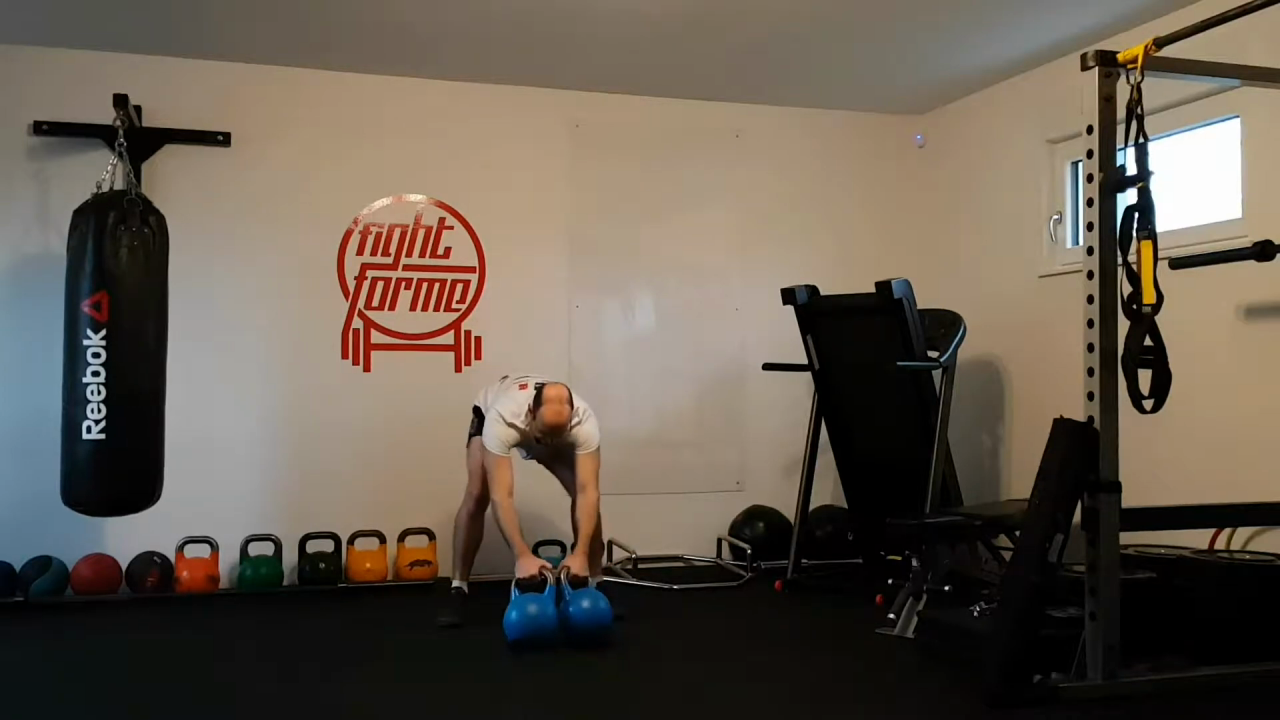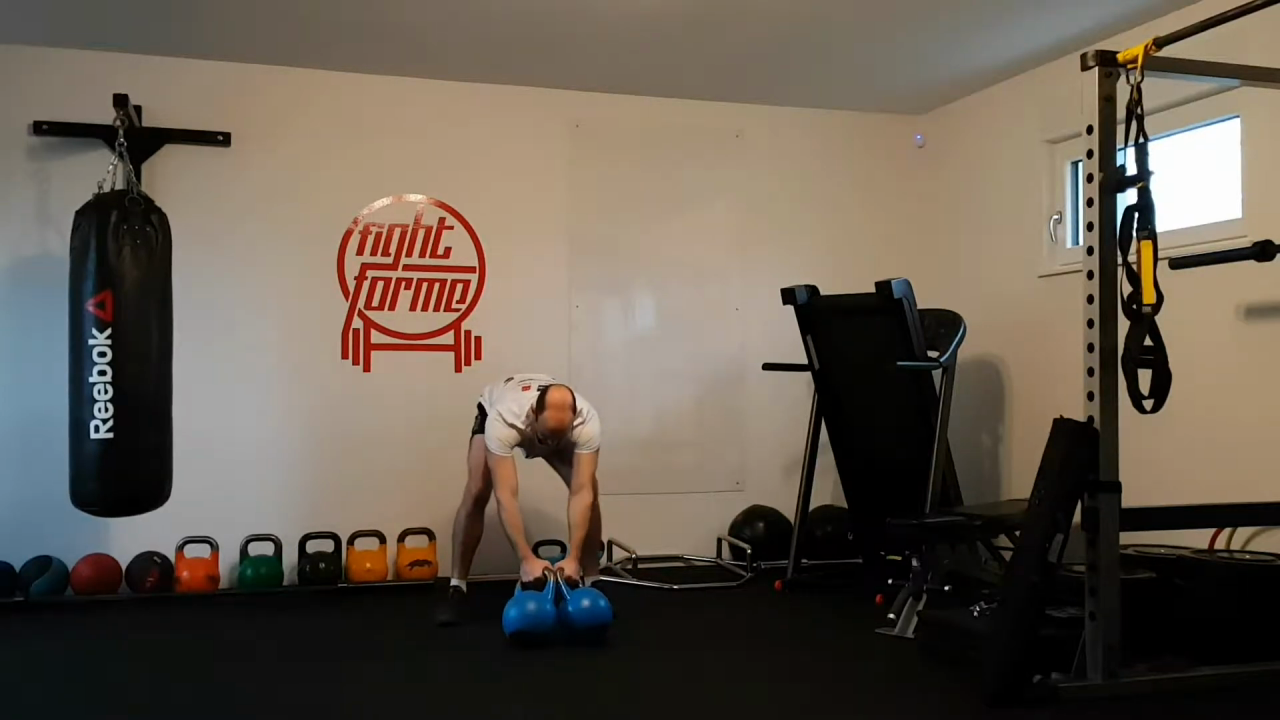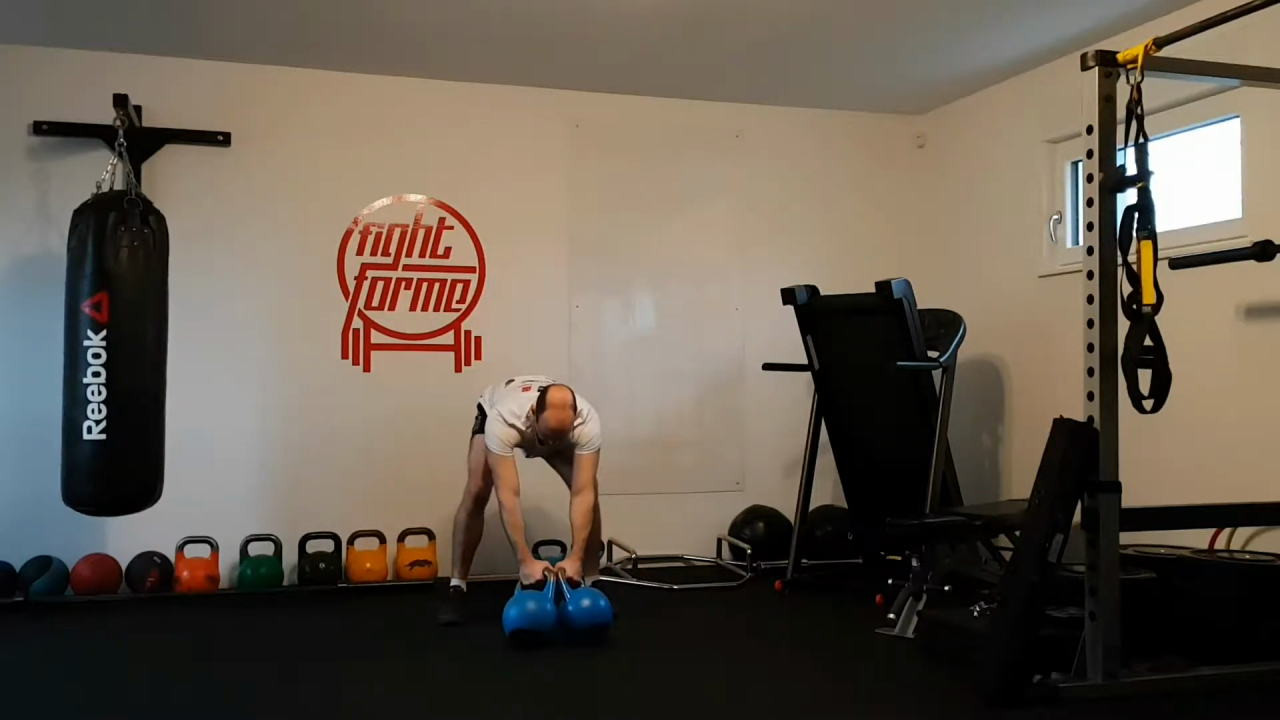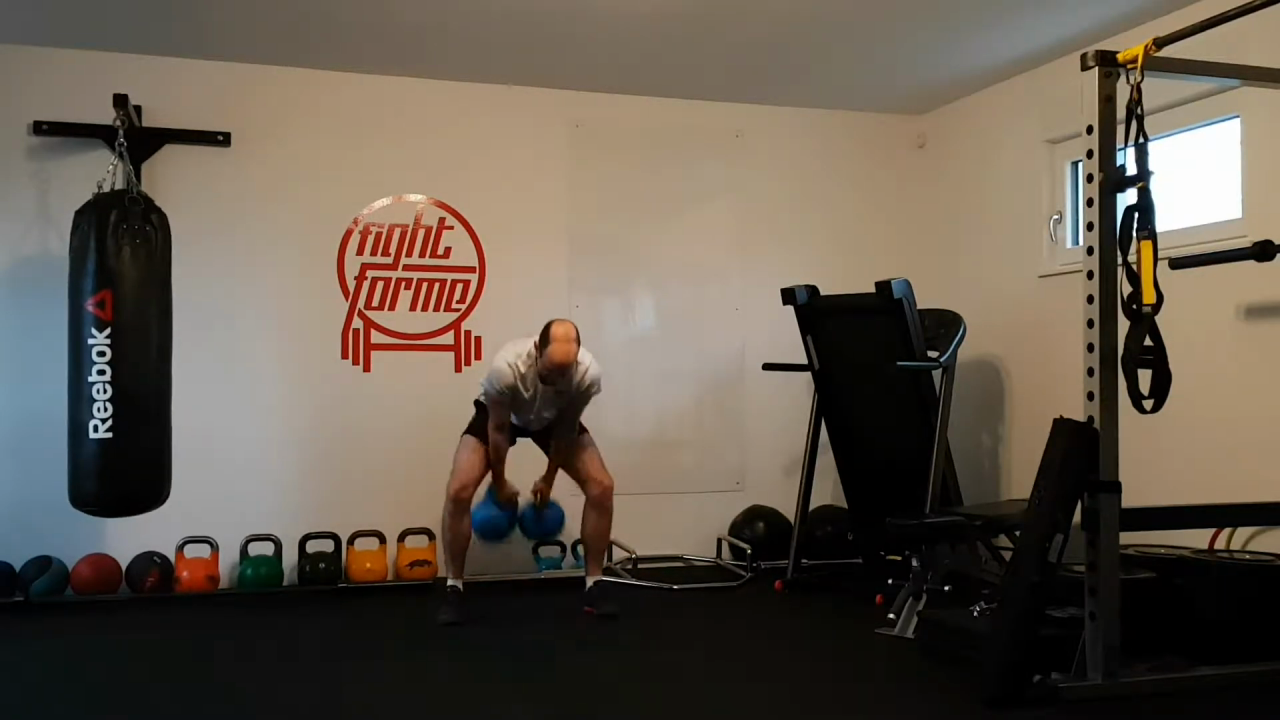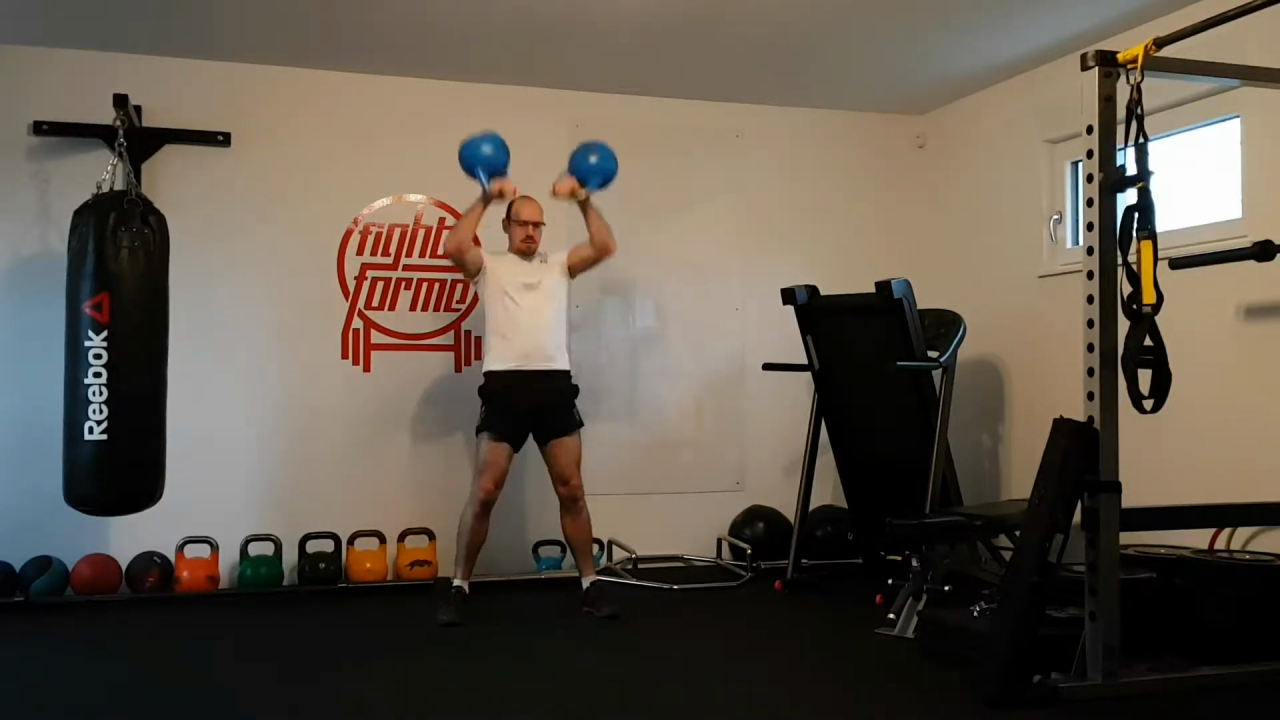
dt=1s
person 1, frame 1
left shoulder: (582, 420)
right shoulder: (501, 420)
left elbow: (588, 491)
right elbow: (501, 496)
left wrist: (581, 554)
right wrist: (523, 555)
right hip: (489, 409)
left knee: (581, 491)
right knee: (478, 495)
left ankle: (594, 586)
right ankle: (458, 590)
person 1, frame 2
left shoulder: (587, 421)
right shoulder: (502, 420)
left elbow: (582, 492)
right elbow: (506, 496)
left wrist: (573, 557)
right wrist: (527, 558)
left hip: (555, 423)
left knee: (590, 490)
right knee: (476, 494)
left ankle: (592, 584)
right ankle: (457, 589)
person 1, frame 3
left shoulder: (587, 422)
right shoulder: (502, 420)
left elbow: (582, 493)
right elbow: (507, 495)
left wrist: (575, 557)
right wrist: (526, 560)
left hip: (556, 424)
left knee: (590, 490)
right knee: (476, 493)
left ankle: (592, 584)
right ankle: (457, 588)
person 1, frame 4
left shoulder: (589, 372)
right shoulder: (507, 365)
left elbow: (566, 427)
right elbow: (498, 430)
left wrist: (548, 478)
right wrist: (500, 483)
left hip: (554, 417)
right hip: (501, 414)
left knee: (601, 486)
right knee: (459, 490)
left ankle: (595, 584)
right ankle: (454, 588)
person 1, frame 5
left shoulder: (558, 262)
right shoulder: (489, 263)
left elbow: (606, 247)
right elbow: (452, 247)
left wrist: (583, 199)
right wrist: (485, 199)
left hip: (555, 386)
right hip: (505, 386)
left knee: (571, 491)
right knee: (485, 492)
left ankle: (590, 584)
right ankle: (459, 587)
